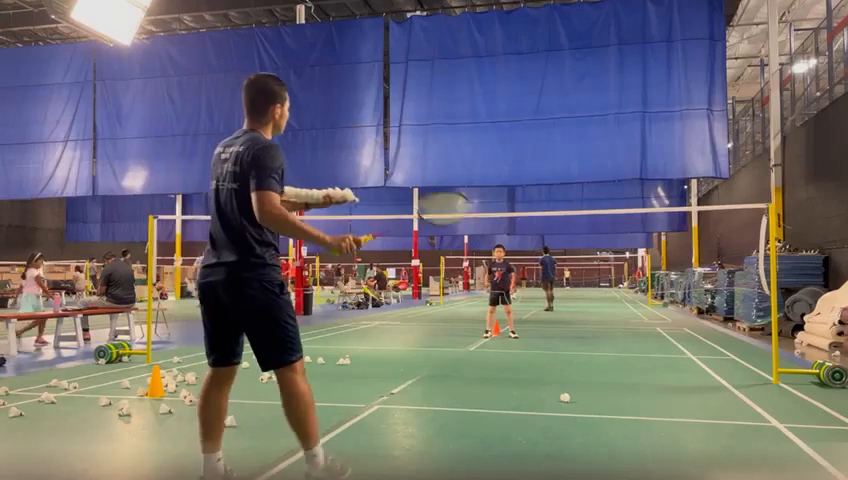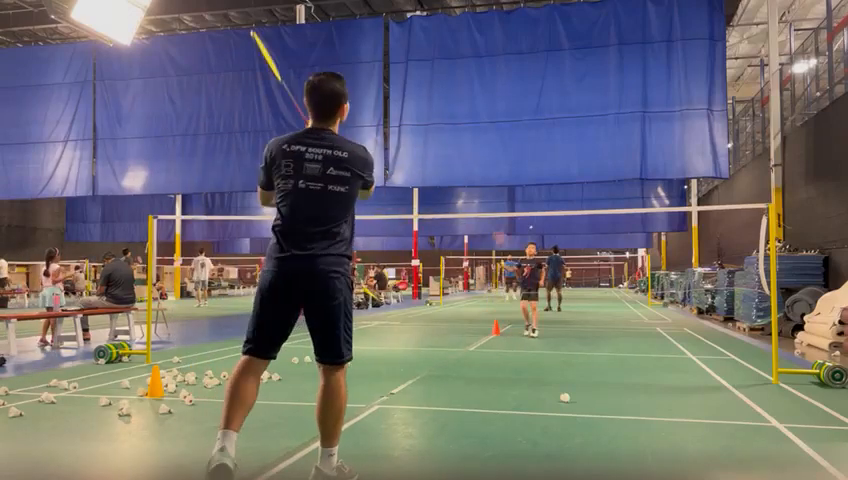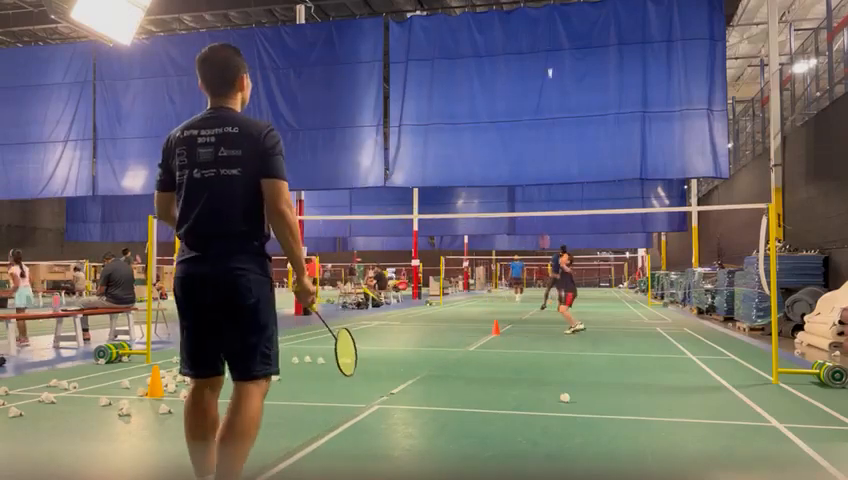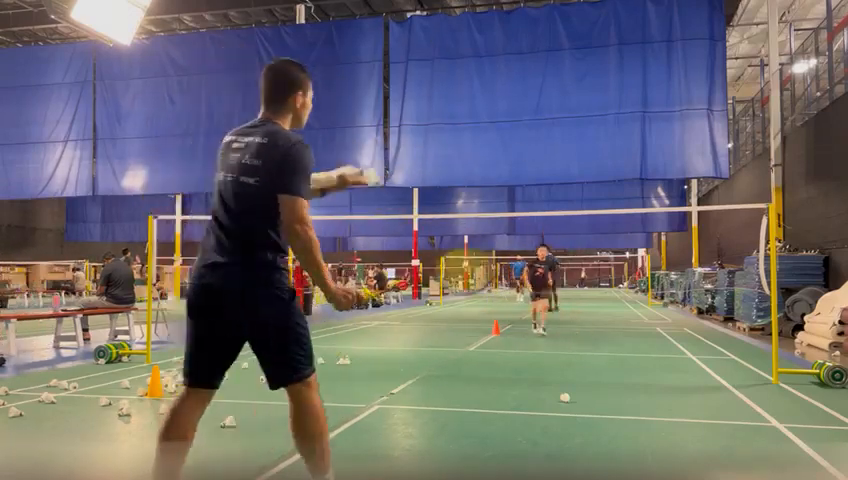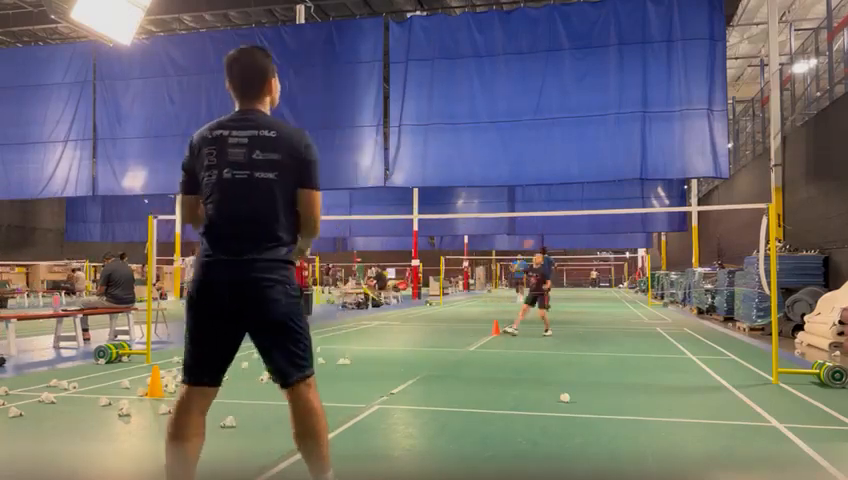
dt=1s
person 1, frame 1
left shoulder: (223, 150)
right shoulder: (264, 150)
right elbow: (267, 212)
left wrist: (314, 200)
right wrist: (325, 241)
left hip: (213, 275)
right hip: (252, 277)
left knee: (220, 371)
right knee: (290, 369)
person 1, frame 2
left shoulder: (278, 149)
right shoulder: (358, 157)
left hip: (281, 267)
right hip: (329, 271)
left knee: (254, 358)
right knee: (333, 369)
person 1, frame 3
left shoulder: (177, 139)
right shoulder: (260, 135)
left elbow: (163, 210)
right elbow: (280, 210)
right wrist: (301, 274)
left hip: (191, 271)
right hip: (242, 271)
left knee: (204, 383)
right knee: (250, 384)
person 1, frame 4
left shoulder: (232, 140)
right shoulder: (291, 147)
right elbow: (296, 226)
left wrist: (337, 180)
right wrist: (329, 286)
left hip: (208, 279)
right hip: (256, 282)
left knee: (196, 390)
right knee: (302, 385)
person 1, frame 5
left shoulder: (201, 140)
right shoulder: (295, 141)
left elbow: (190, 213)
right elbow: (311, 219)
right wrist: (300, 246)
left hip: (212, 277)
right hip: (269, 277)
left knee: (197, 390)
right knee: (300, 385)
